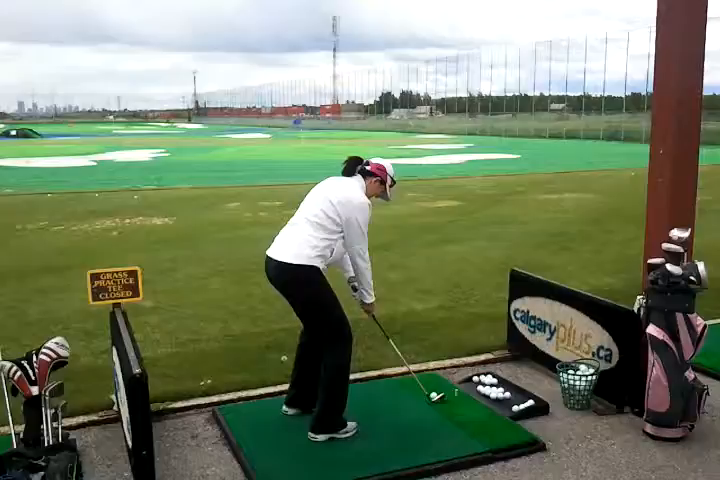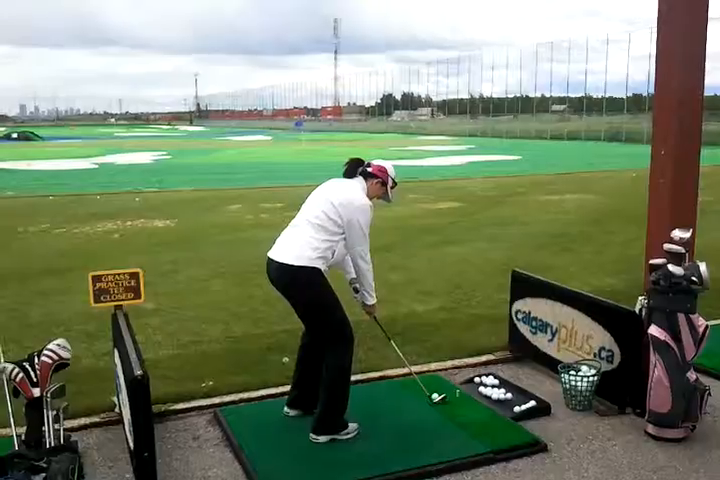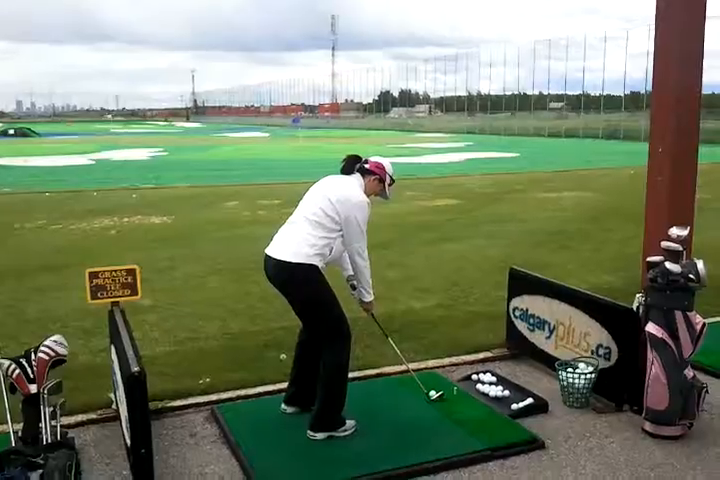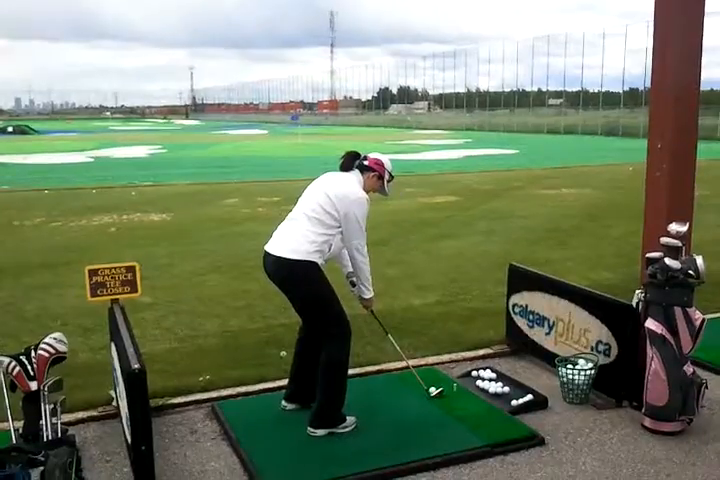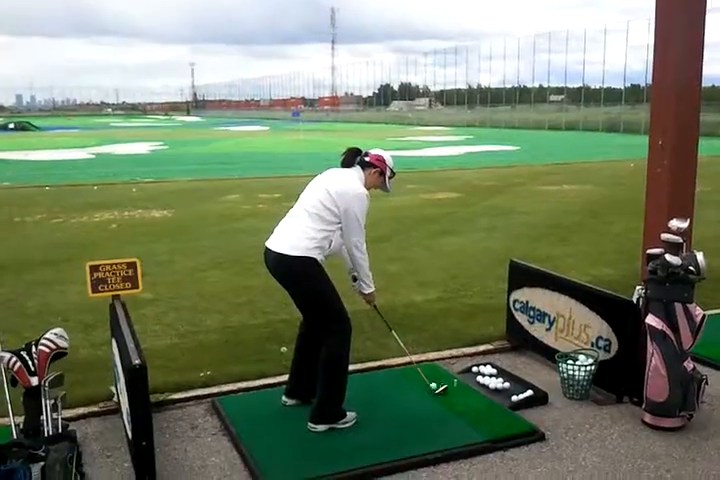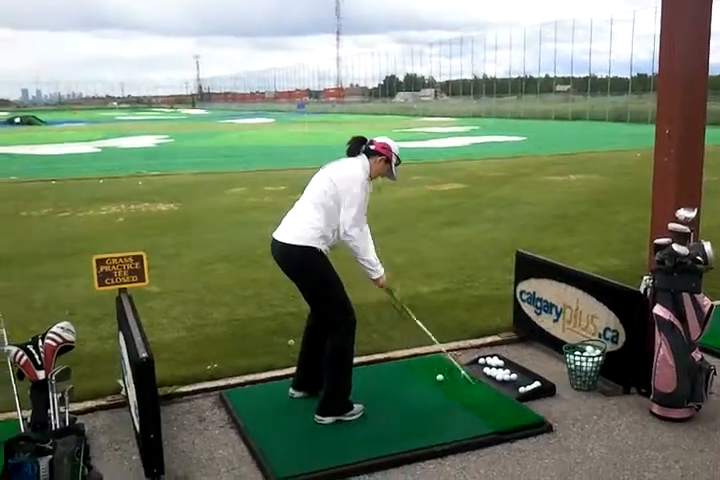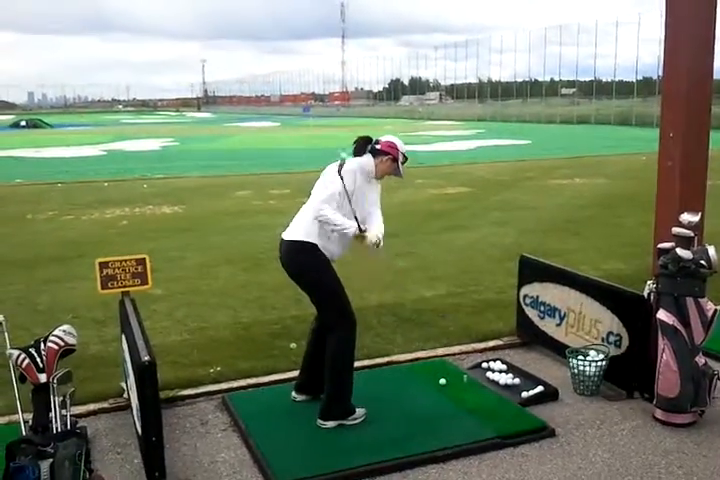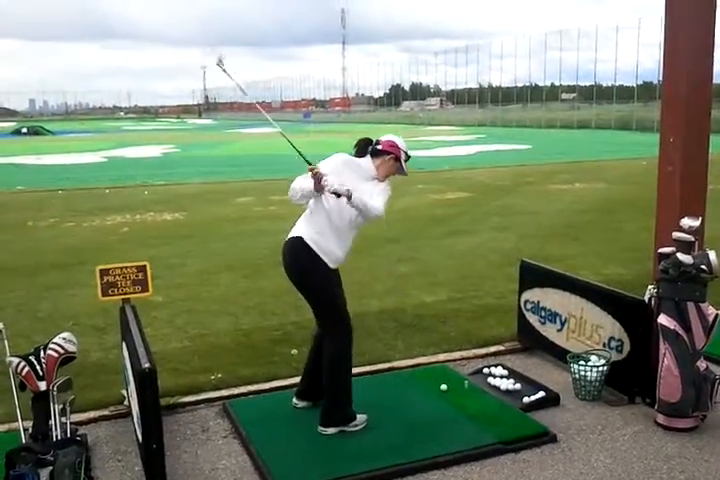
dt=0.2s
person 1, frame 1
left shoulder: (335, 184)
right shoulder: (358, 201)
right elbow: (359, 253)
left wrist: (352, 280)
right wrist: (367, 297)
left hip: (277, 261)
right hip: (299, 269)
left knee: (316, 328)
right knee: (339, 337)
left ankle: (299, 399)
right ankle: (327, 423)
person 1, frame 2
left shoulder: (336, 186)
right shoulder: (359, 203)
right elbow: (361, 255)
left wrist: (353, 281)
right wrist: (368, 298)
left hip: (278, 262)
right hip: (300, 270)
left knee: (318, 329)
right knee: (340, 338)
left ankle: (300, 401)
right ankle: (328, 425)
person 1, frame 3
left shoulder: (333, 182)
right shoulder: (357, 200)
right elbow: (358, 252)
left wrist: (350, 279)
right wrist: (366, 295)
left hip: (275, 259)
right hip: (298, 268)
left knee: (315, 326)
right knee: (337, 335)
left ankle: (298, 398)
right ankle: (326, 422)
person 1, frame 4
left shoulder: (332, 179)
right shoulder: (356, 197)
right elbow: (358, 249)
left wrist: (350, 277)
right wrist: (366, 292)
left hip: (275, 256)
right hip: (297, 264)
left knee: (315, 323)
right knee: (338, 332)
left ankle: (298, 394)
right ankle: (326, 418)
person 1, frame 5
left shoulder: (335, 176)
right shoulder: (356, 192)
right elbow: (356, 245)
left wrist: (355, 275)
right wrist: (367, 286)
left hip: (277, 252)
right hip: (297, 260)
left knee: (316, 319)
right knee: (338, 327)
left ankle: (298, 390)
right ankle: (326, 414)
person 1, frame 6
left shoulder: (349, 171)
right shoulder: (355, 175)
left elbow: (359, 225)
right elbow: (348, 231)
left wrist: (375, 263)
right wrist: (375, 270)
left hip: (288, 245)
right hip: (302, 249)
left knee: (324, 311)
right knee: (342, 319)
left ankle: (305, 383)
right ankle: (333, 406)
person 1, frame 7
left shoulder: (373, 185)
right shoulder: (350, 167)
left elbow: (376, 218)
right elbow: (322, 211)
left wrist: (373, 235)
right wrist: (352, 229)
left hip: (311, 250)
right hip: (303, 249)
left knee: (329, 316)
right knee: (343, 322)
left ankle: (308, 386)
right ankle: (335, 410)
person 1, frame 8
left shoulder: (382, 187)
right shoulder: (342, 163)
left elbow: (374, 210)
right elbow: (295, 194)
left wrist: (344, 191)
right wrist: (315, 184)
left hip: (328, 260)
right hip: (303, 251)
left knee: (331, 323)
right knee: (339, 328)
left ankle: (308, 392)
right ankle: (336, 416)
